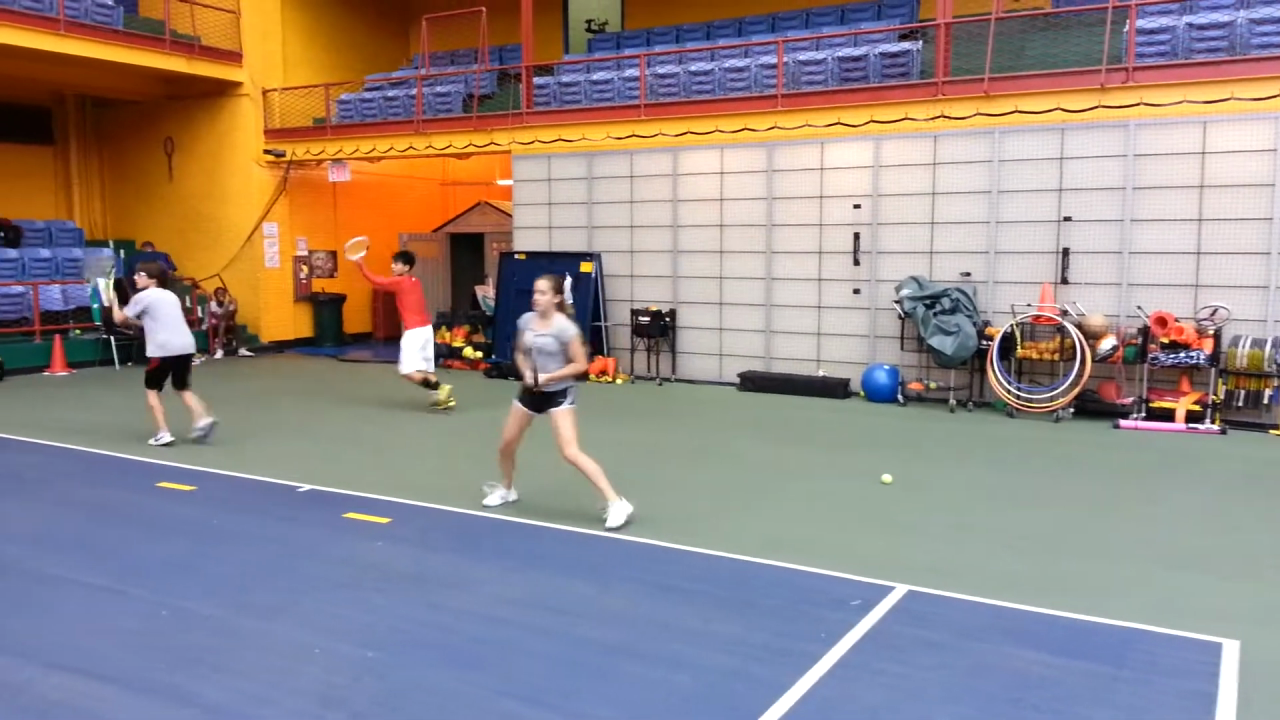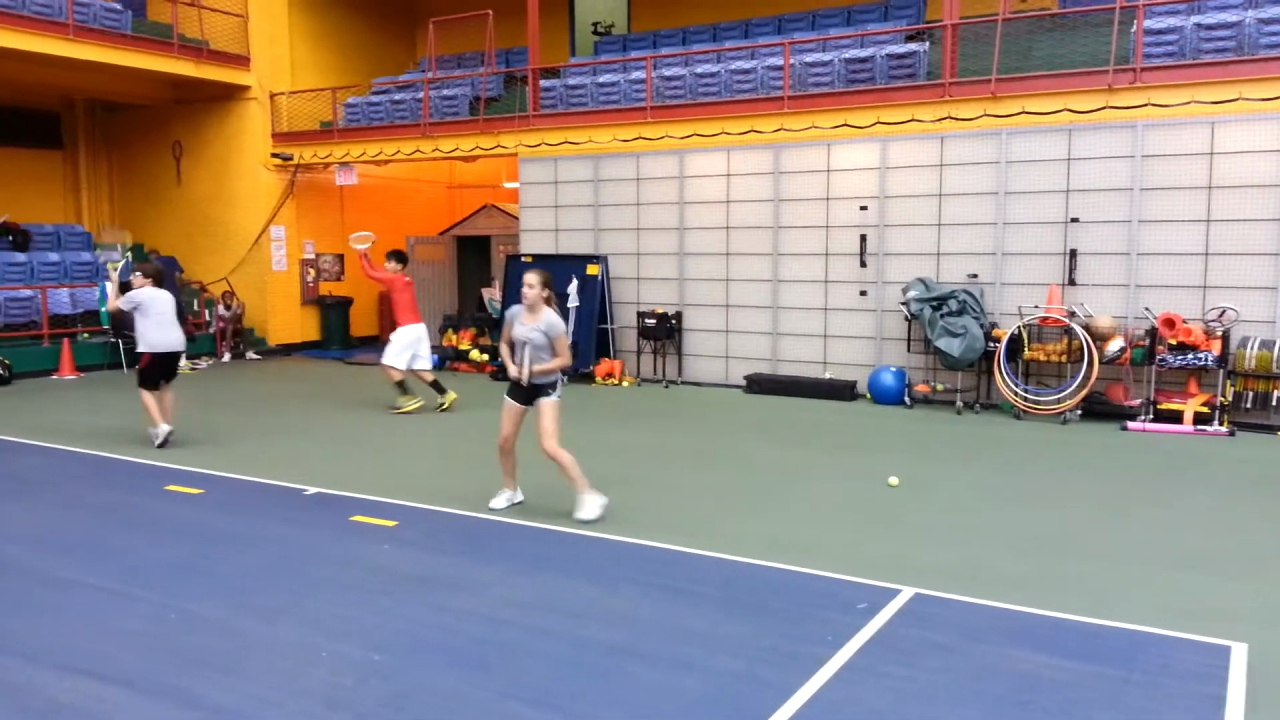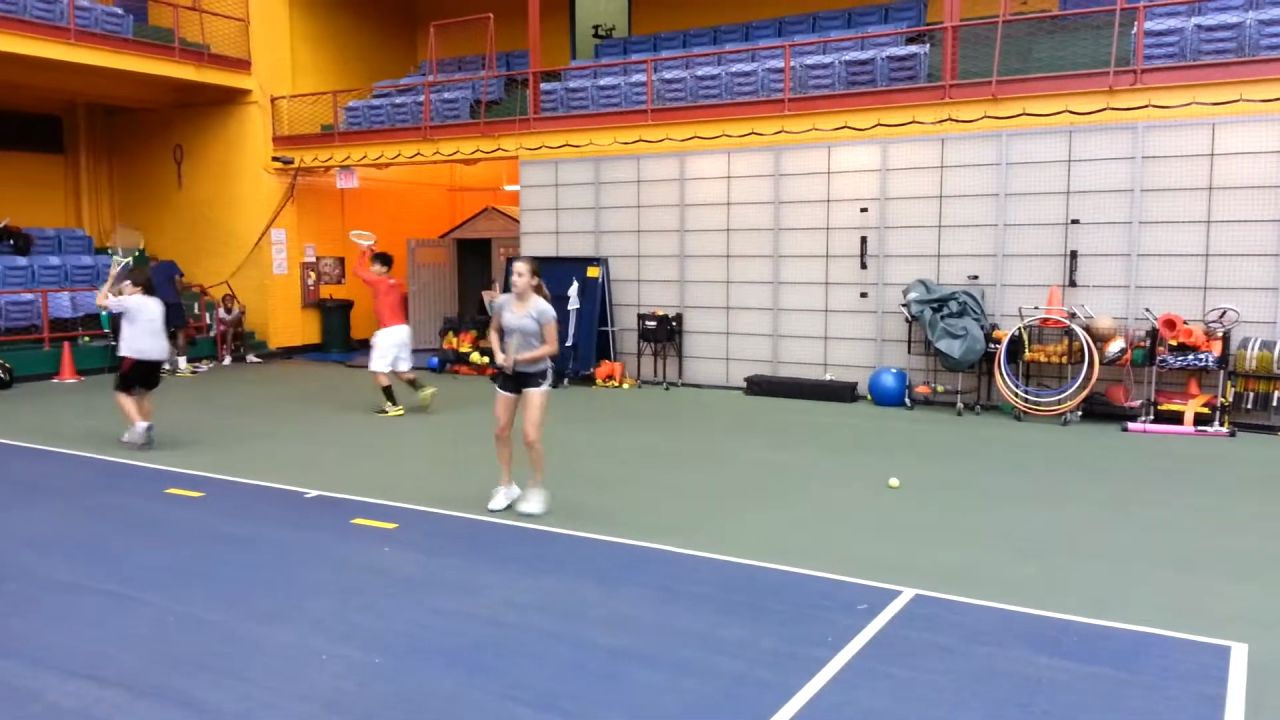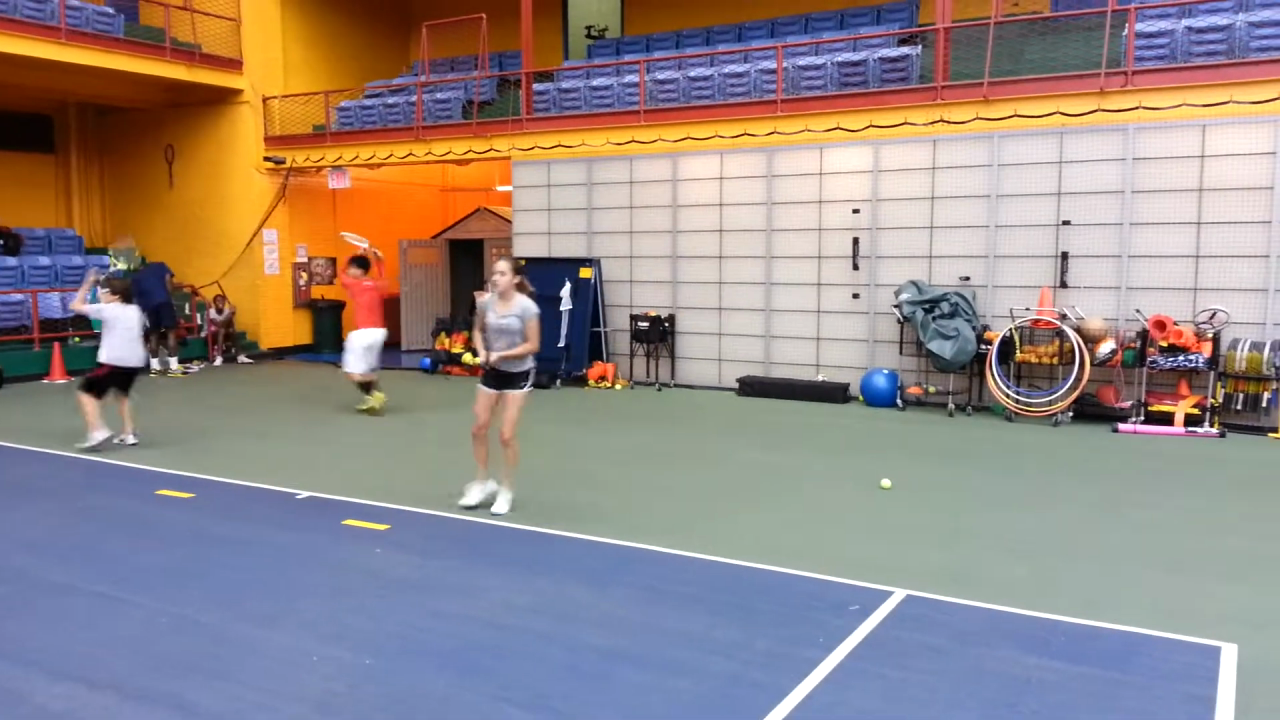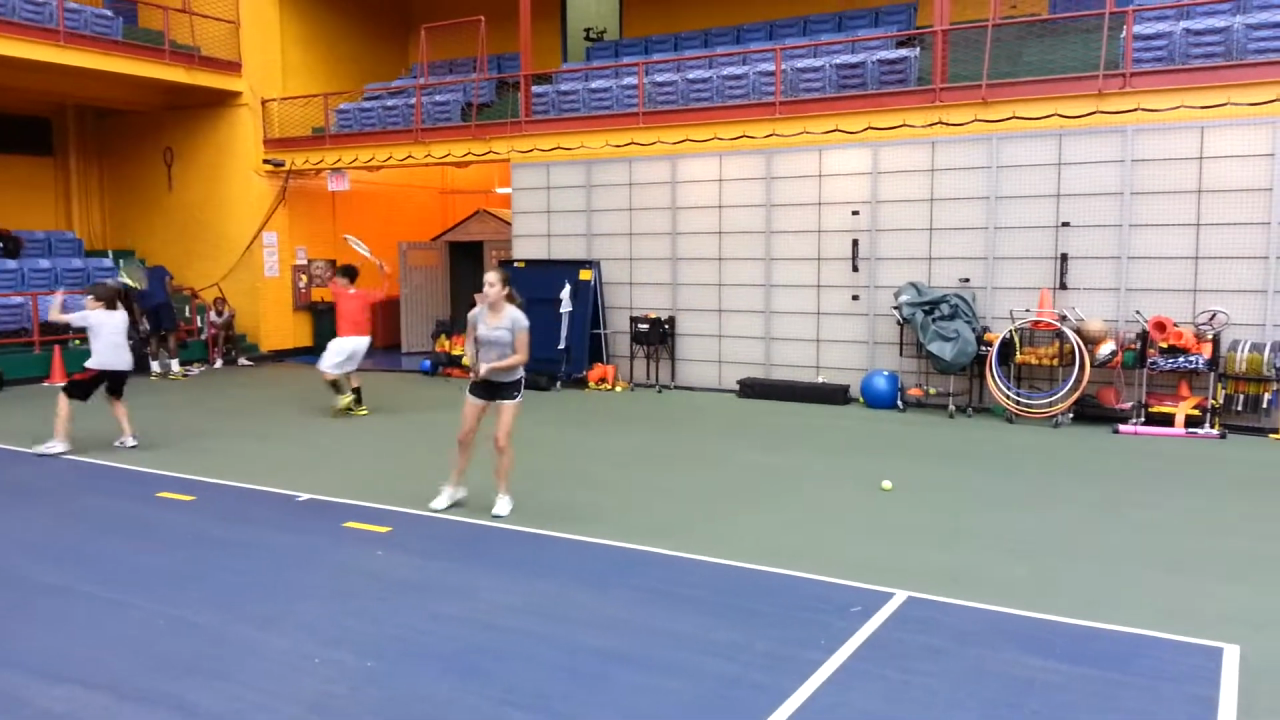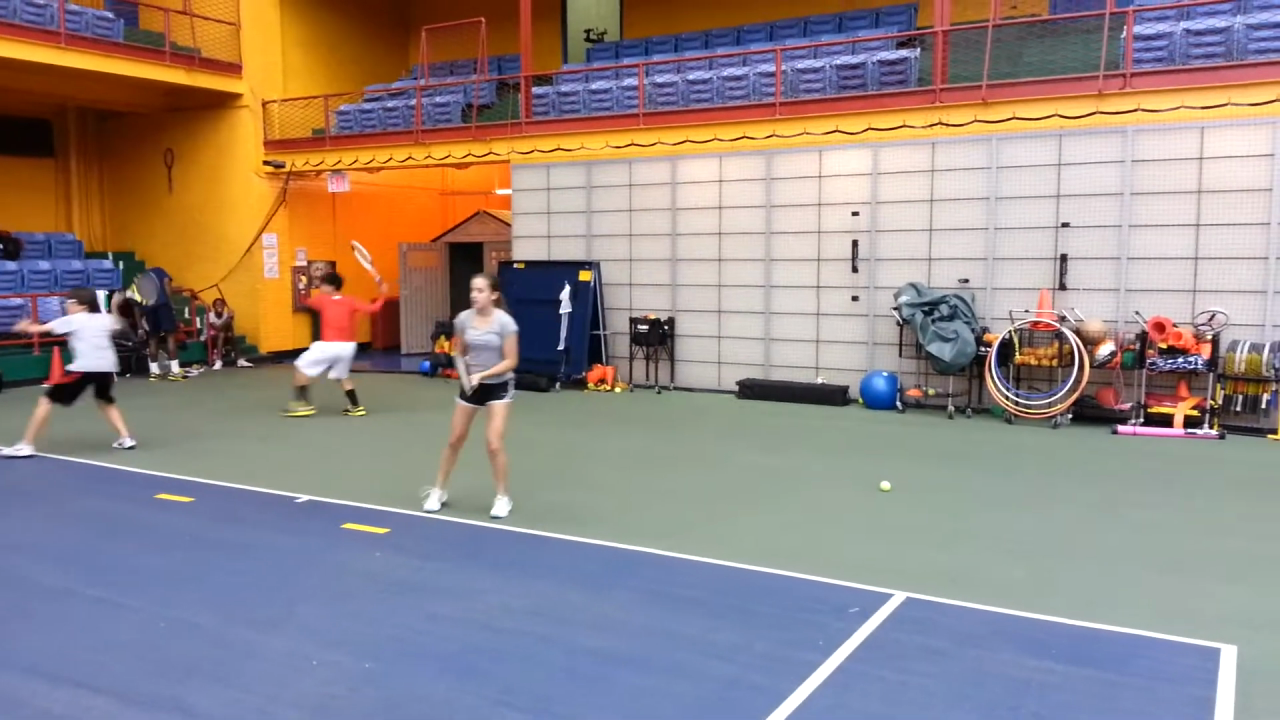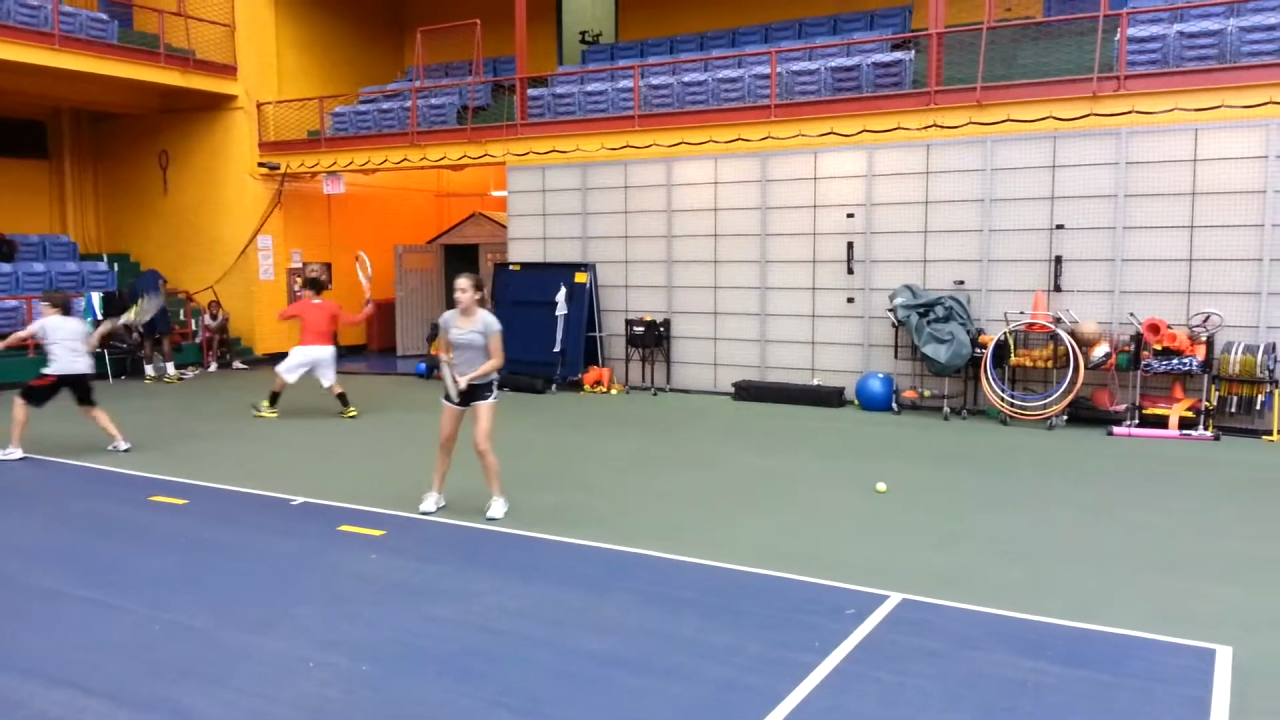
dt=0.1s
person 1, frame 1
left shoulder: (565, 327)
right shoulder: (525, 321)
left elbow: (580, 365)
left wrist: (548, 377)
right wrist: (526, 372)
left hip: (558, 393)
right hip: (532, 392)
left knee: (571, 453)
right knee: (506, 445)
left ankle: (616, 503)
right ankle: (506, 490)
person 1, frame 2
left shoulder: (553, 322)
right shoulder: (513, 313)
left elbow: (565, 360)
right elbow: (505, 344)
left wrist: (536, 369)
right wrist: (511, 366)
left hip: (547, 385)
right hip: (520, 384)
left knee: (550, 447)
right knee: (504, 442)
left ankle: (588, 495)
right ankle: (511, 490)
person 1, frame 3
left shoulder: (543, 309)
right shoulder: (502, 302)
left elbow: (551, 347)
right elbow: (494, 331)
left wrist: (520, 357)
right wrist: (499, 353)
left hip: (536, 374)
right hip: (509, 373)
left knee: (530, 437)
right knee: (501, 433)
left ankle: (536, 490)
right ankle: (507, 487)
person 1, frame 4
left shoulder: (527, 307)
right shoulder: (486, 302)
left elbow: (533, 345)
right elbow: (478, 330)
left wrist: (502, 354)
right wrist: (481, 351)
left hip: (519, 373)
right hip: (492, 372)
left knee: (507, 436)
right knee: (479, 429)
left ankle: (505, 491)
right ankle: (483, 482)
person 1, frame 5
left shoulder: (517, 318)
right shoulder: (476, 314)
left elbow: (522, 357)
left wrist: (491, 366)
right wrist: (472, 363)
left hip: (509, 383)
right hip: (482, 381)
left knee: (501, 442)
right knee: (464, 436)
left ankle: (504, 496)
right ankle: (453, 488)
person 1, frame 6
left shoulder: (505, 322)
right shoulder: (463, 319)
left elbow: (511, 361)
right elbow: (459, 351)
left wrist: (482, 375)
right wrist: (464, 372)
left hip: (498, 385)
right hip: (470, 385)
left knee: (494, 444)
right knee: (454, 441)
left ankle: (502, 497)
right ankle: (439, 491)
person 1, frame 7
left shoulder: (488, 321)
right shoulder: (447, 318)
left elbow: (497, 360)
right elbow: (443, 351)
left wrist: (470, 377)
right wrist: (451, 373)
left hip: (483, 386)
right hip: (457, 386)
left knee: (482, 445)
right knee: (445, 442)
left ankle: (498, 499)
right ankle: (436, 495)
